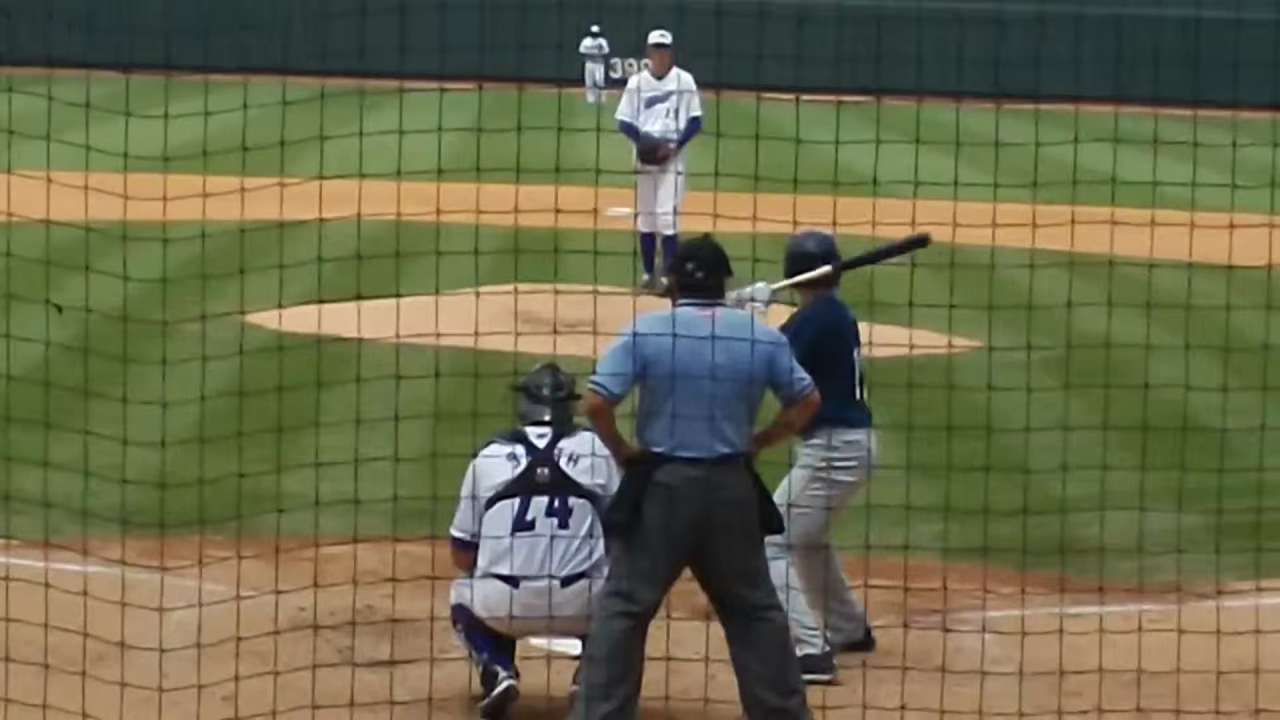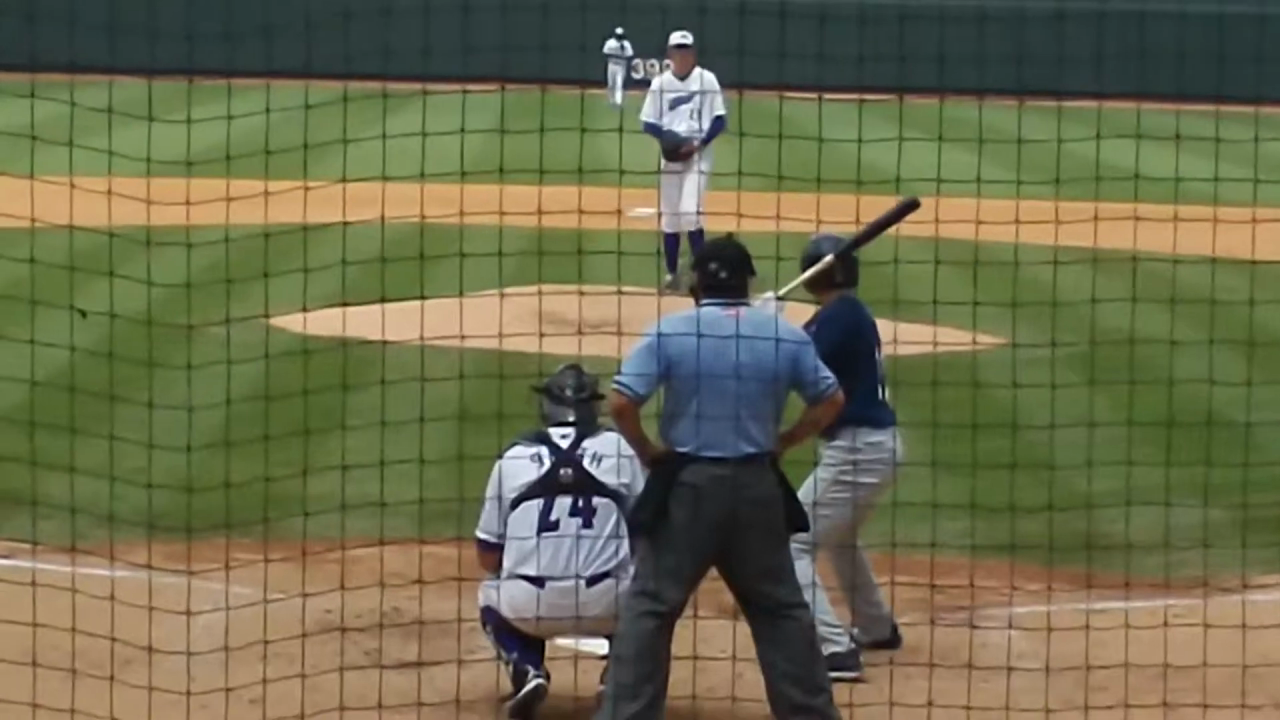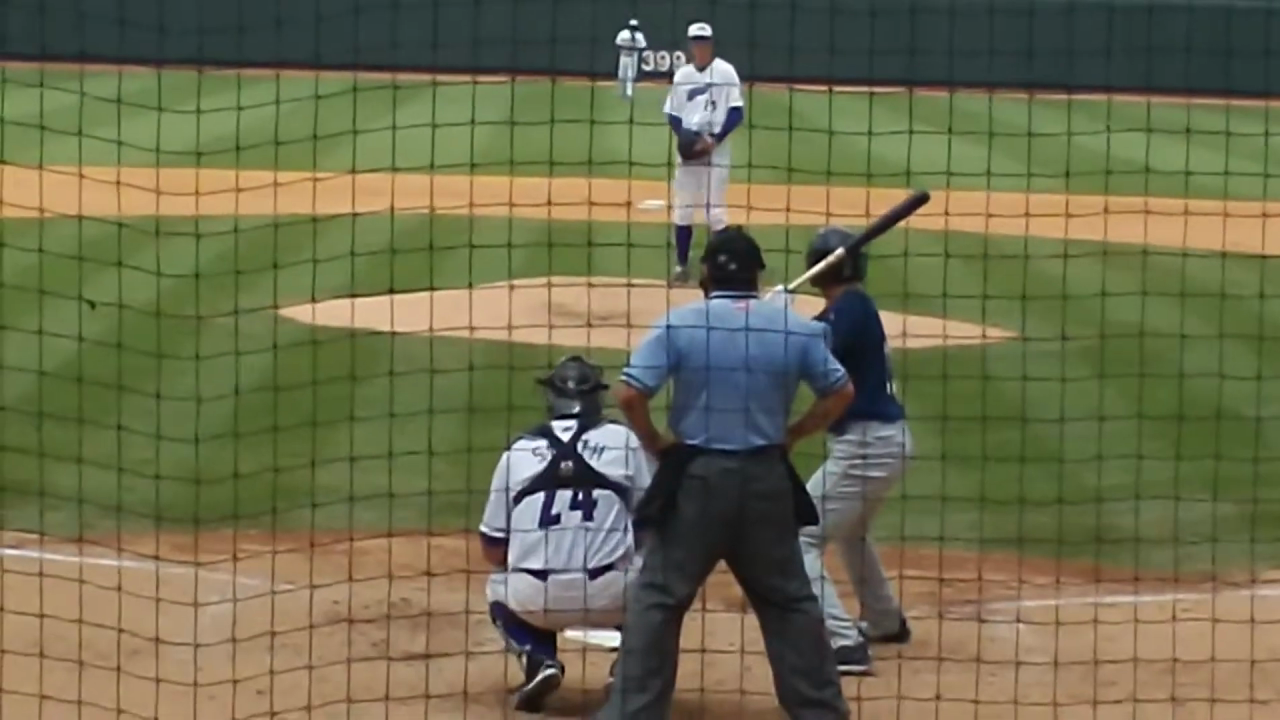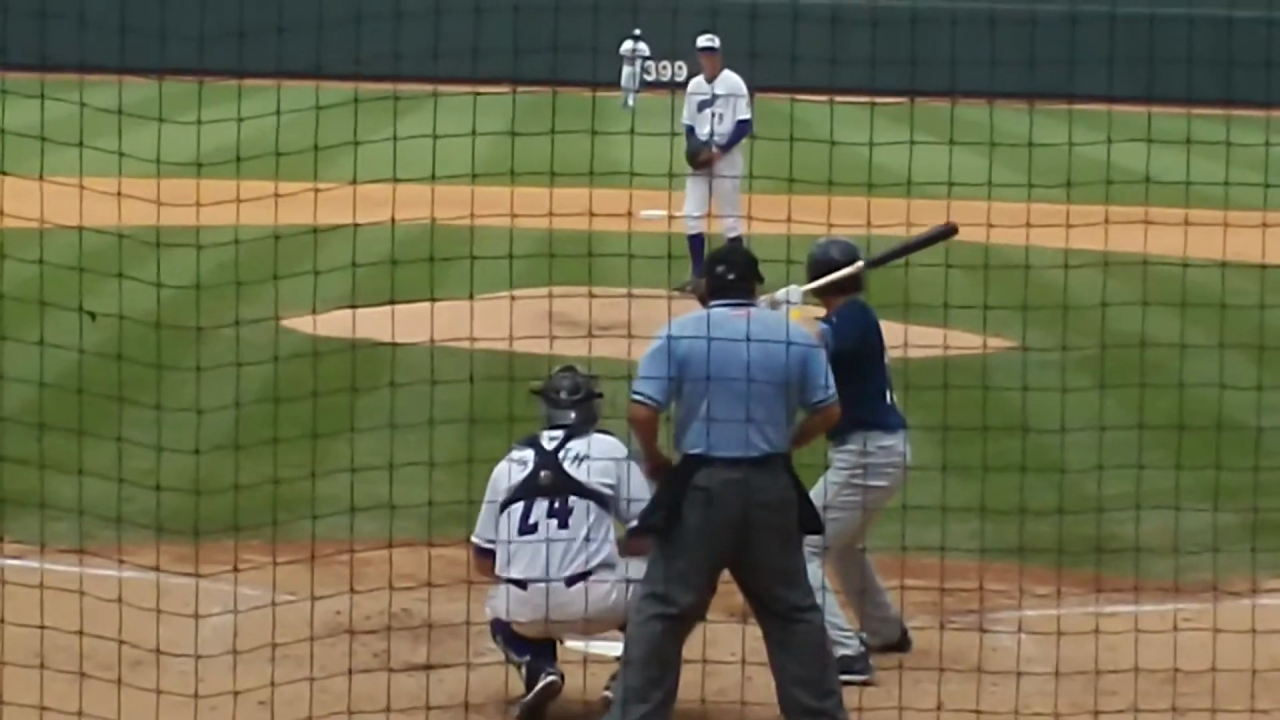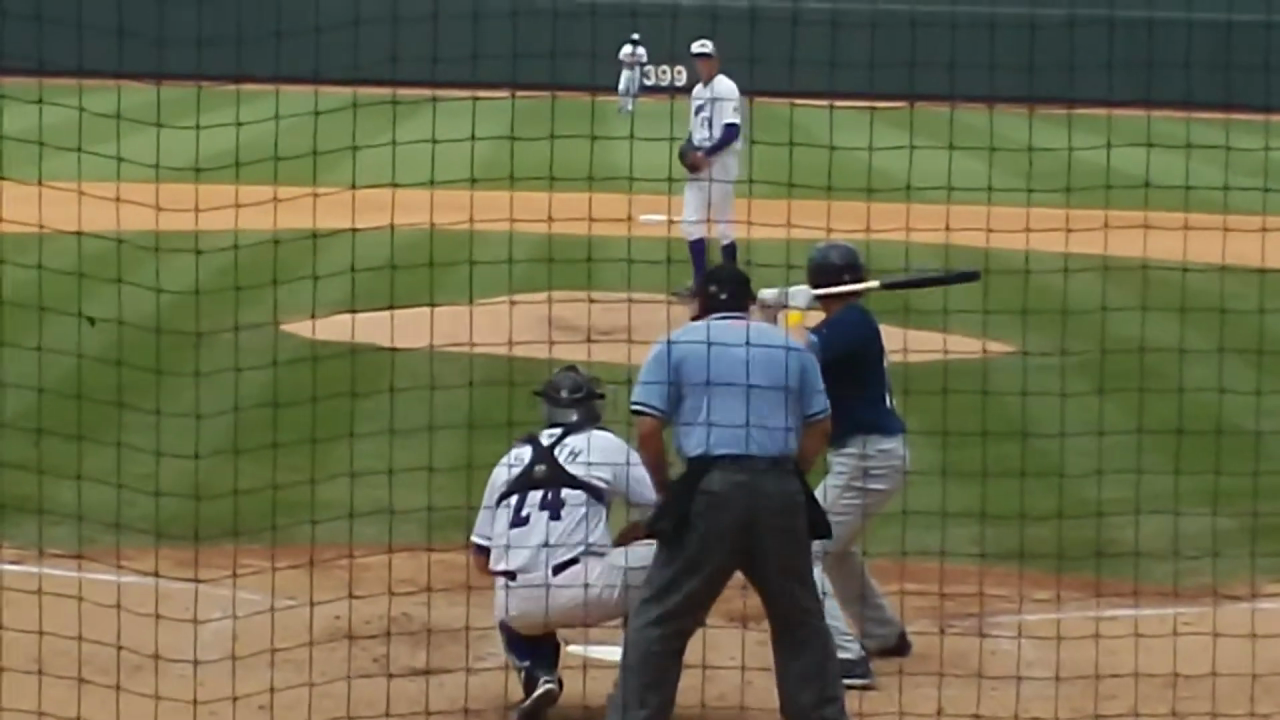
dt=0.3s
person 1, frame 1
left shoulder: (645, 331)
right shoulder: (763, 336)
left elbow: (596, 403)
right elbow: (806, 402)
left wrist: (622, 451)
right wrist: (756, 443)
left hip: (663, 484)
right hip: (732, 487)
left knee: (622, 605)
right knee: (755, 607)
person 1, frame 2
left shoulder: (669, 332)
right shoulder: (787, 335)
left elbow: (620, 403)
right elbow: (831, 400)
left wrist: (647, 451)
right wrist: (782, 442)
left hip: (688, 484)
right hip: (757, 485)
left knee: (649, 605)
right knee: (782, 606)
person 1, frame 3
left shoulder: (679, 323)
right shoulder: (797, 328)
left elbow: (629, 395)
right elbow: (841, 393)
left wrist: (656, 443)
left hip: (697, 476)
right hip: (767, 478)
left knee: (657, 597)
right knee: (790, 599)
person 1, frame 4
left shoulder: (678, 334)
right shoulder: (798, 338)
left elbow: (641, 414)
right elbow: (827, 413)
left wrist: (655, 463)
left hip: (703, 486)
right hip: (772, 487)
left knee: (661, 608)
right knee: (793, 610)
person 1, frame 5
left shoulder: (674, 346)
right shoulder: (793, 348)
left elbow: (646, 428)
right elbow: (818, 429)
left wrist: (667, 490)
left hip: (711, 489)
right hip: (780, 490)
left knee: (660, 616)
right knee: (800, 618)
person 2, frame 1
left shoulder: (815, 316)
right shoulder: (837, 313)
left wrist: (755, 313)
right wrist: (744, 309)
left hip: (829, 448)
right hip: (849, 443)
left knee: (770, 545)
right knee: (807, 538)
left ankle: (811, 652)
right ankle: (849, 629)
person 2, frame 2
left shoulder: (836, 316)
right shoulder: (853, 314)
left hip: (854, 448)
right hip: (875, 442)
left knee: (792, 543)
right knee: (839, 537)
left ankle: (836, 651)
right ankle: (877, 628)
person 2, frame 3
left shoulder: (849, 308)
right shoulder: (856, 307)
left hip: (864, 442)
right hip: (882, 437)
left knee: (799, 536)
right knee: (849, 530)
left ankle: (845, 643)
right ankle: (885, 621)
person 2, frame 4
left shoulder: (849, 317)
right shoulder: (855, 317)
left wrist: (791, 306)
right wrist: (779, 312)
left hip: (864, 452)
right hip: (879, 447)
left knee: (801, 546)
right knee: (842, 542)
left ankle: (846, 654)
right ankle: (886, 630)
person 2, frame 5
left shoulder: (850, 325)
right shoulder: (854, 323)
left hip: (865, 457)
right hip: (873, 452)
right knee: (837, 546)
left ankle: (850, 658)
right ankle: (886, 634)
person 3, frame 1
left shoulder: (489, 455)
right shoulder: (592, 448)
left elbow: (462, 556)
left hip: (501, 604)
right hip: (577, 602)
left knee: (464, 595)
left ankle: (497, 674)
person 3, frame 2
left shoulder: (514, 457)
right shoulder: (617, 448)
left elbow: (488, 558)
left hip: (529, 604)
right hip: (602, 603)
left knee: (492, 596)
left ankle: (528, 672)
person 3, frame 3
left shoulder: (518, 450)
right shoulder: (620, 439)
left elbow: (493, 551)
left hip: (533, 598)
right hip: (608, 594)
left knee: (500, 589)
left ankle: (540, 661)
person 3, frame 4
left shoulder: (509, 462)
right shoulder: (609, 448)
left elbow: (484, 562)
left hip: (524, 610)
right hip: (594, 601)
left knee: (500, 608)
left ankle: (538, 669)
person 3, frame 5
left shoulder: (511, 459)
right shoulder: (606, 445)
left elbow: (482, 558)
right wrist: (615, 546)
left hip: (520, 603)
right hip: (582, 590)
left ankle: (537, 675)
person 4, frame 1
left shoulder: (684, 80)
right shoulder: (636, 82)
left elbow: (695, 121)
right elbow: (624, 122)
left wrist: (676, 146)
right wrist: (643, 142)
left hip: (673, 156)
left knee: (667, 216)
right knee: (645, 216)
left ankle: (669, 275)
right ankle: (649, 273)
person 4, frame 2
left shoulder: (707, 79)
right shoulder: (660, 83)
left elbow: (720, 119)
right elbow: (648, 123)
left wrist: (700, 143)
left hip: (698, 155)
left knee: (689, 212)
right knee: (669, 216)
right ankle: (672, 273)
person 4, frame 3
left shoulder: (725, 71)
right shoulder: (681, 75)
left elbow: (737, 112)
right elbow: (672, 115)
left wrist: (715, 139)
left hip: (717, 149)
left knee: (716, 210)
right knee: (682, 209)
right ankle: (682, 266)
person 4, frame 4
left shoulder: (734, 83)
right shoulder: (694, 85)
left elbow: (744, 125)
left wrist: (721, 150)
left hip: (727, 158)
left knee: (730, 220)
right knee: (692, 216)
right ankle: (697, 275)
person 4, frame 5
left shoulder: (725, 88)
right shoulder: (697, 91)
left elbow: (732, 131)
left wrist: (705, 154)
right wrist: (695, 153)
left hip: (720, 163)
right hip: (702, 163)
left knee: (720, 225)
right knee: (691, 223)
right ankle: (700, 282)
